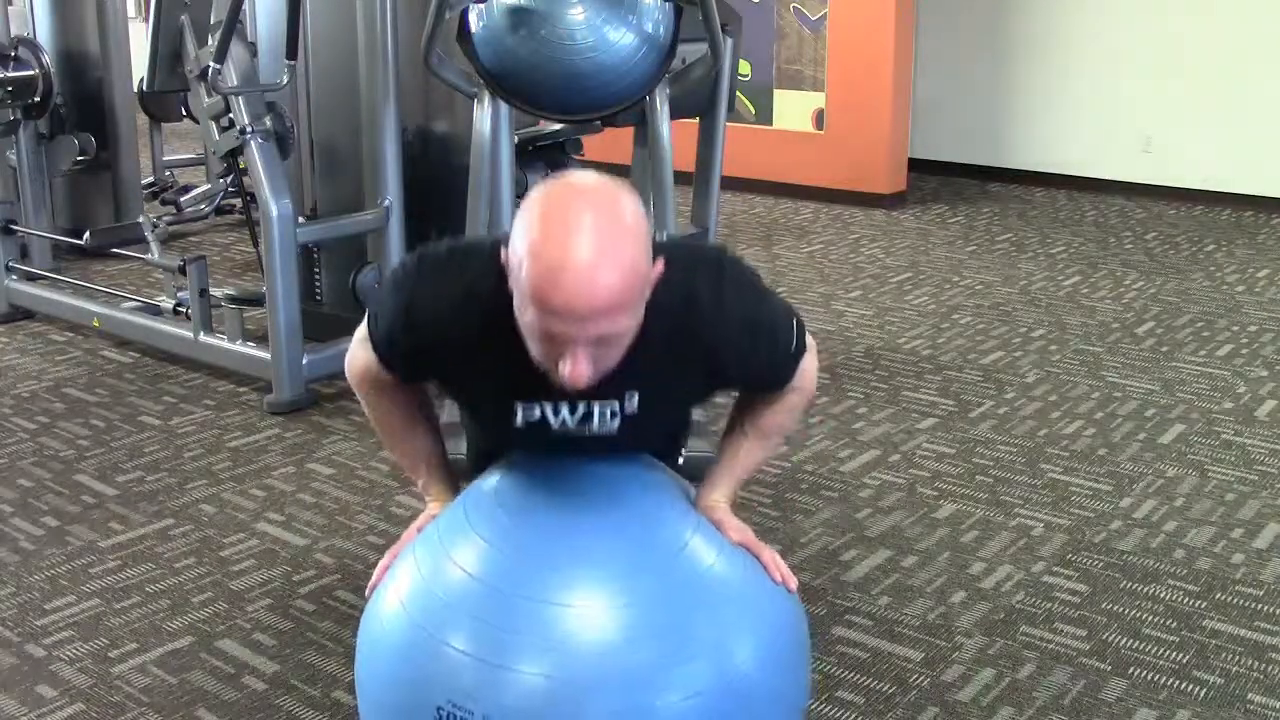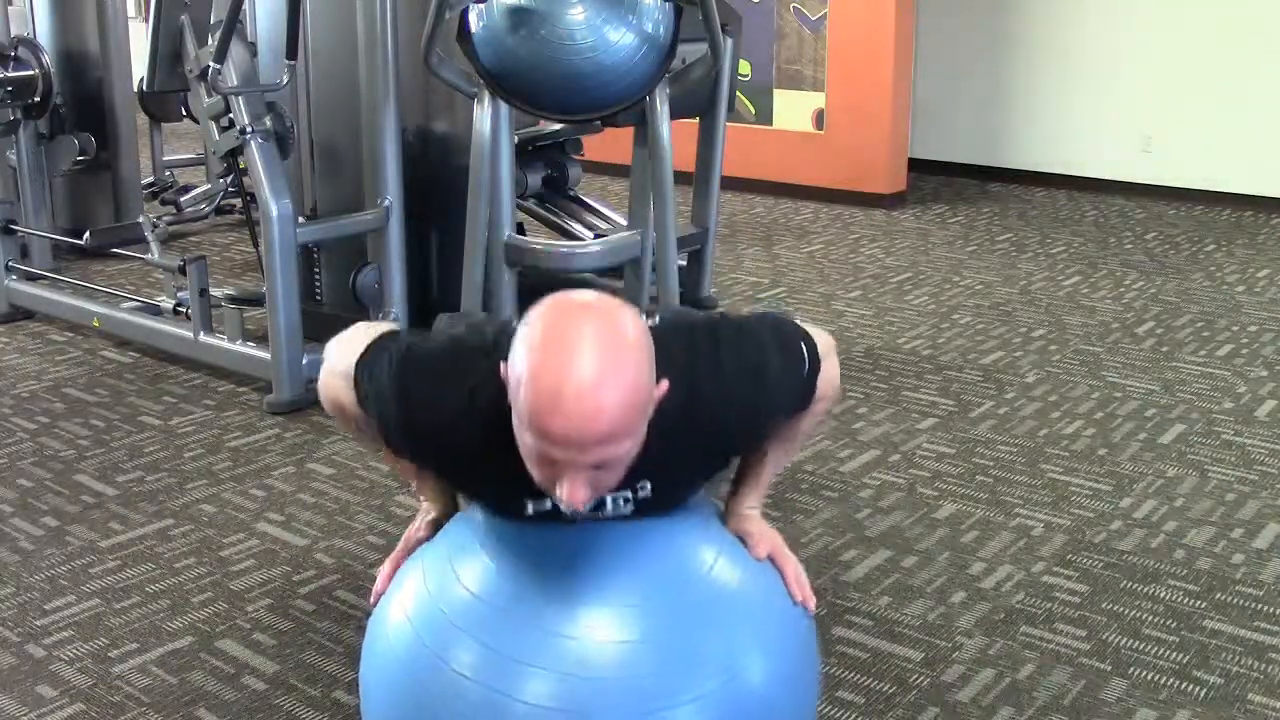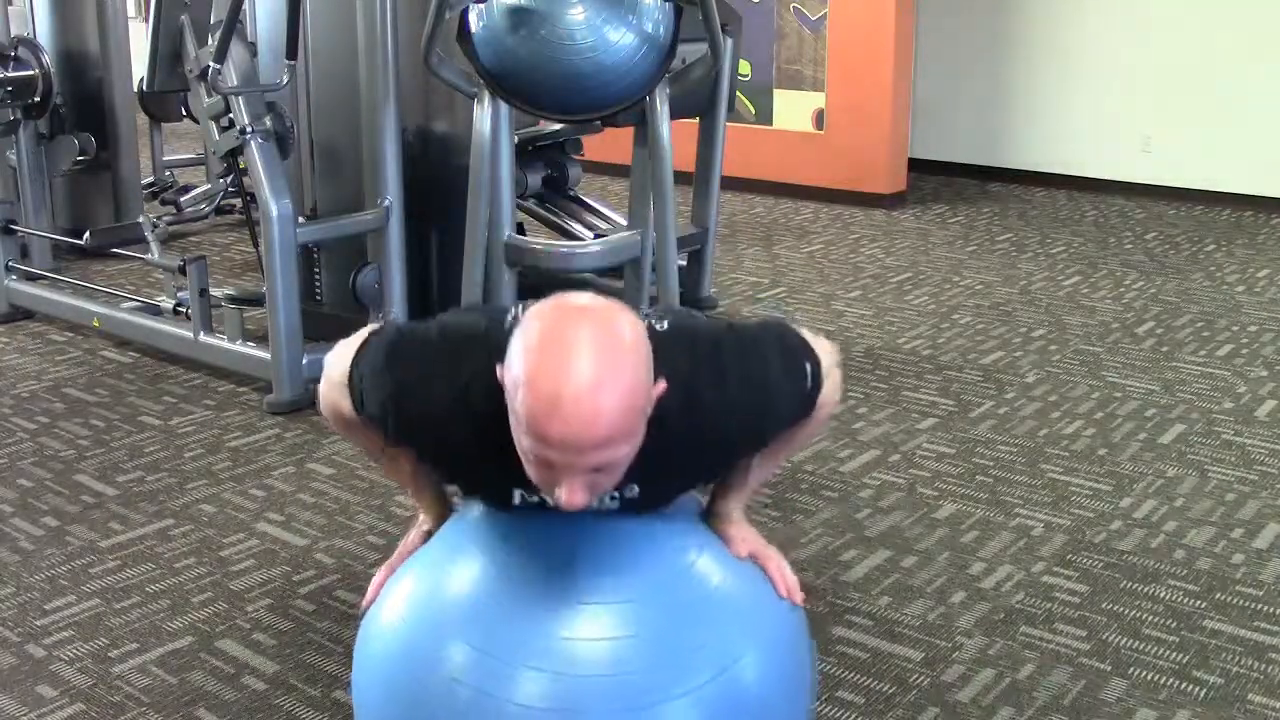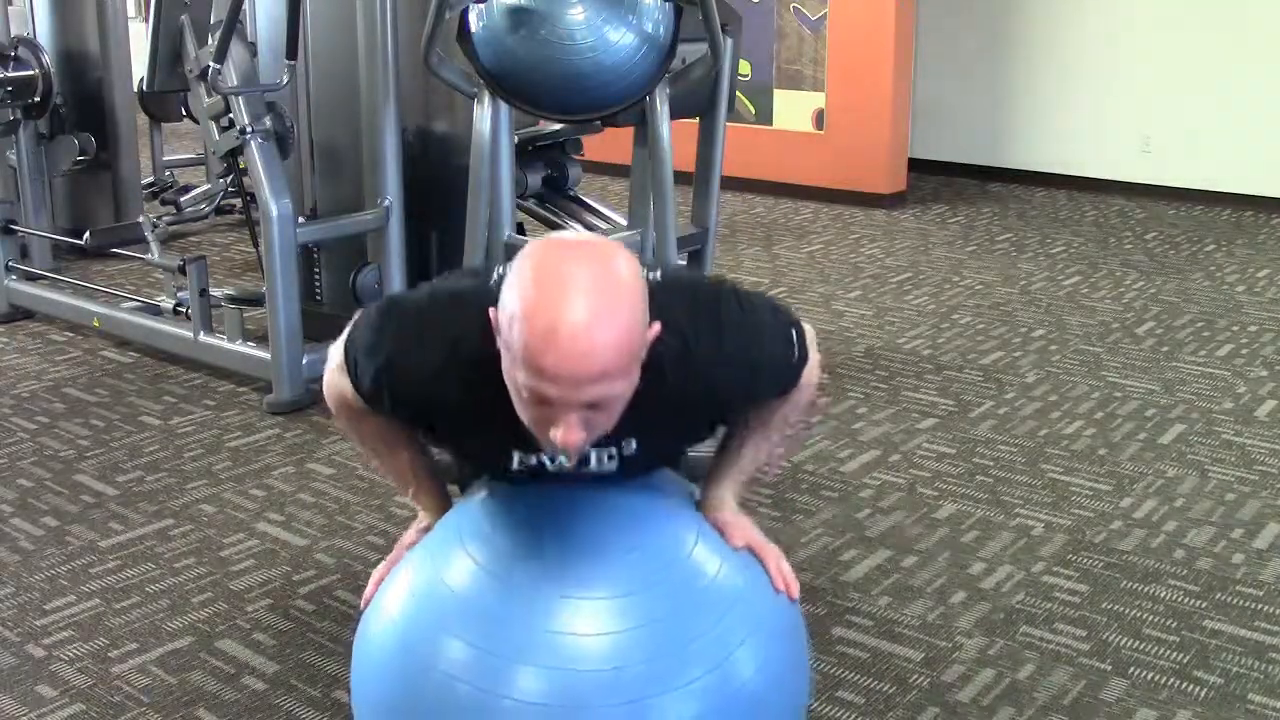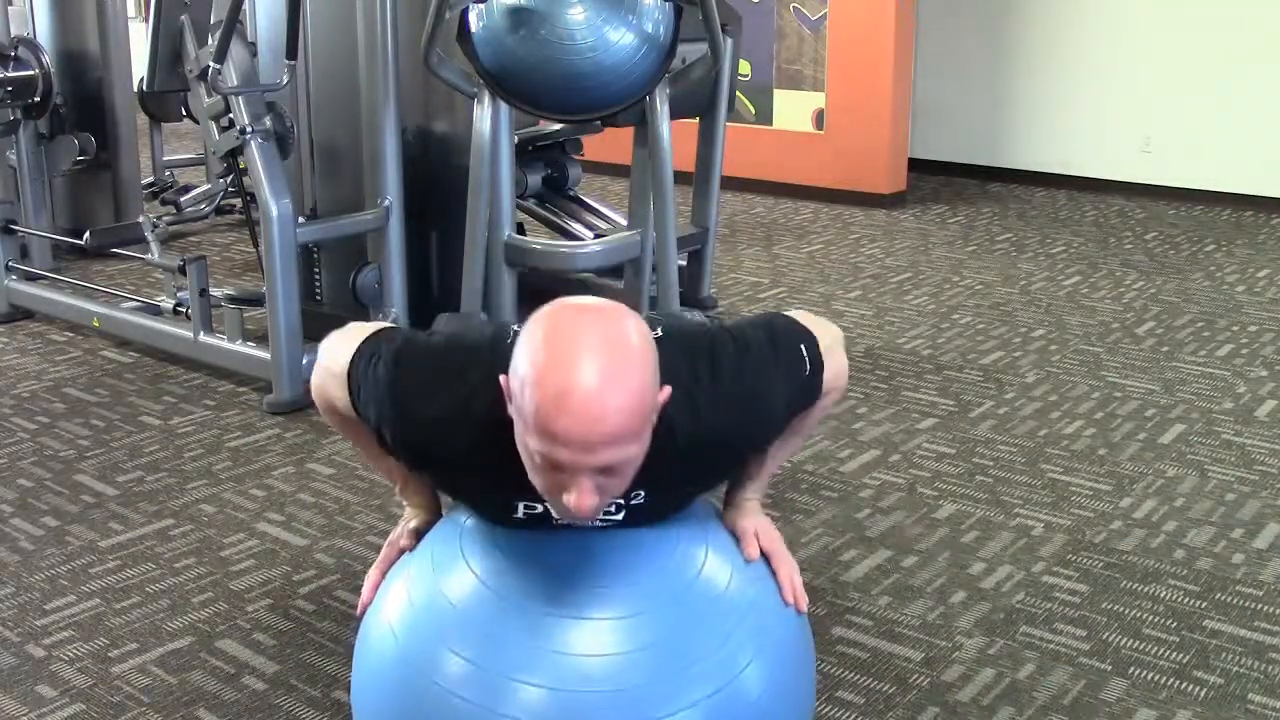
dt=0.3s
person 1, frame 1
left shoulder: (716, 300)
right shoulder: (438, 297)
left elbow: (794, 377)
right elbow: (369, 368)
left wrist: (713, 496)
right wrist: (439, 495)
person 1, frame 2
left shoulder: (721, 377)
right shoulder: (441, 391)
left elbow: (819, 370)
right elbow: (338, 373)
left wrist: (744, 508)
right wrist: (437, 500)
person 1, frame 3
left shoulder: (720, 381)
right shoulder: (430, 375)
left elbow: (821, 369)
right elbow: (339, 388)
left wrist: (728, 509)
right wrist: (432, 513)
person 1, frame 4
left shoulder: (715, 337)
right shoulder: (423, 344)
left elbow: (798, 370)
right elbow: (347, 386)
left wrist: (721, 499)
right wrist: (432, 509)
person 1, frame 5
left shoulder: (724, 392)
right shoulder: (436, 396)
left elbow: (828, 354)
right elbow: (333, 363)
left wrist: (745, 500)
right wrist: (420, 503)
